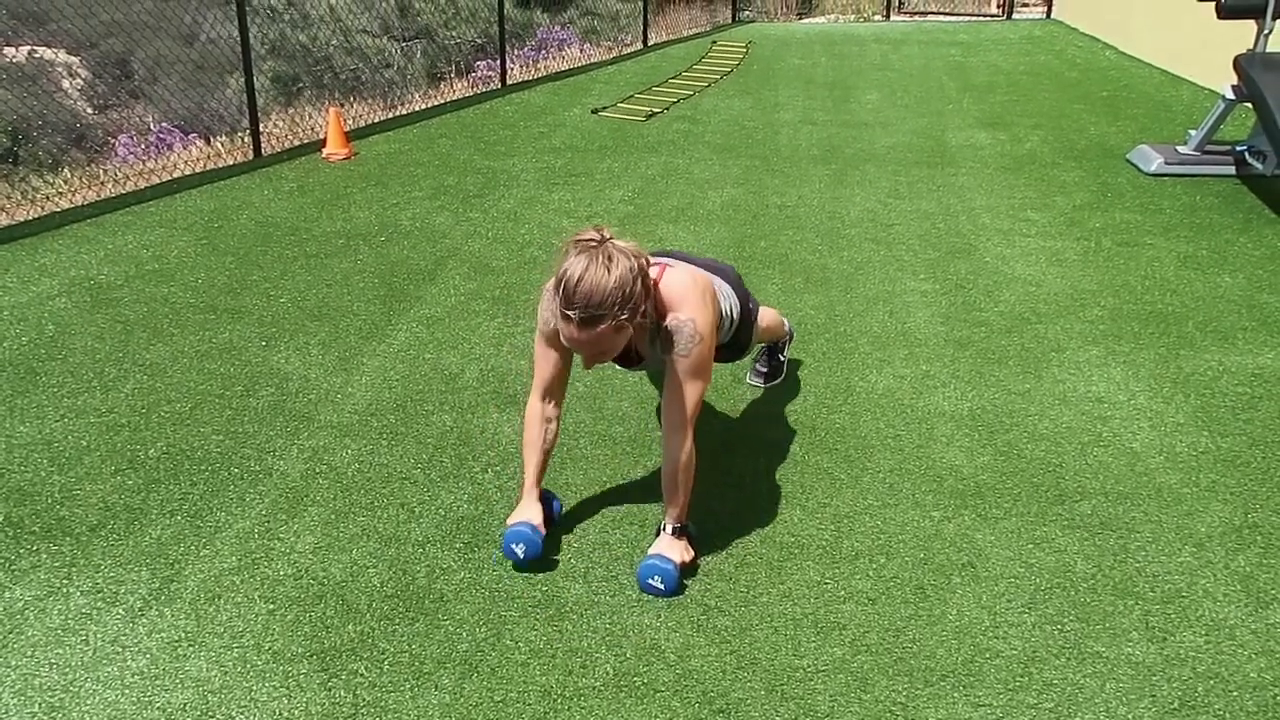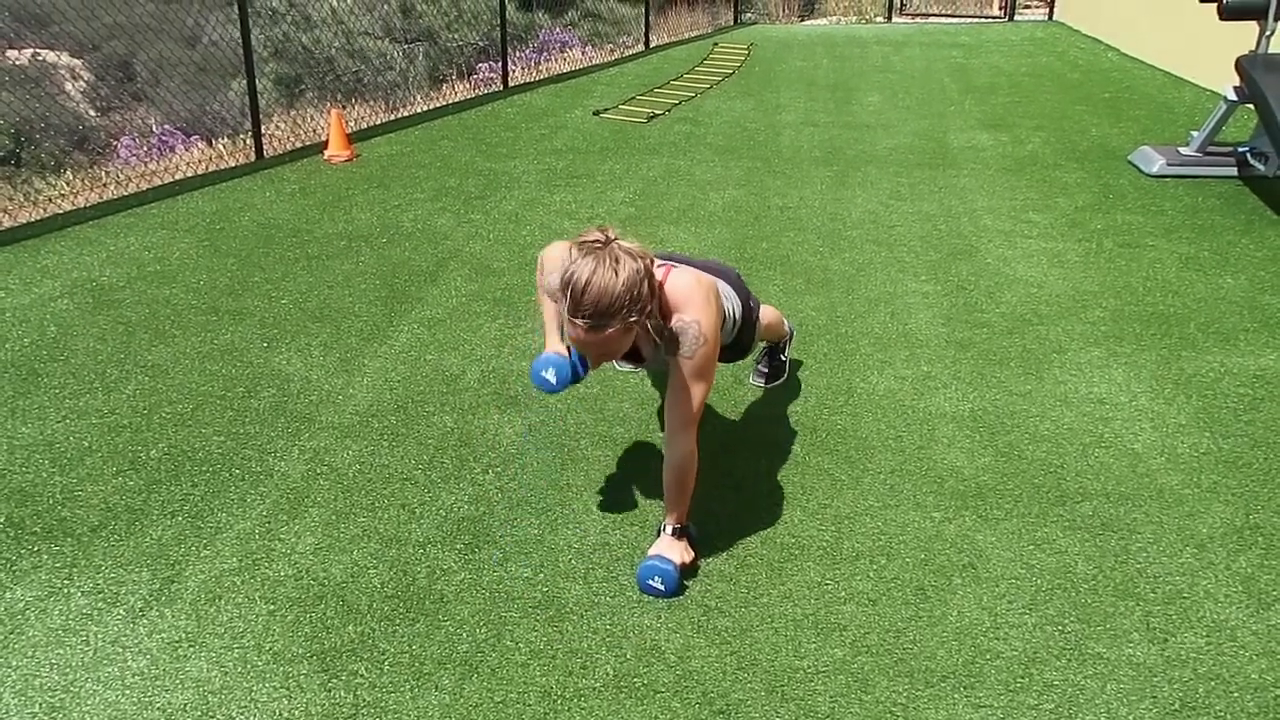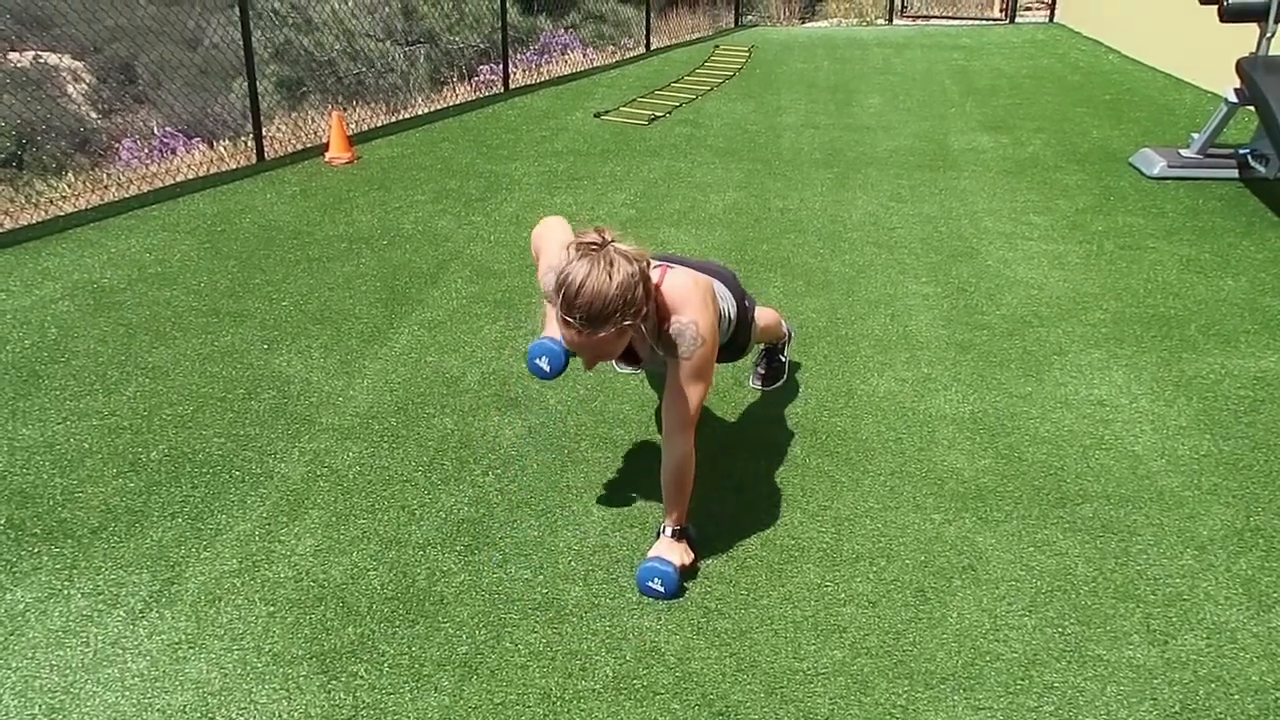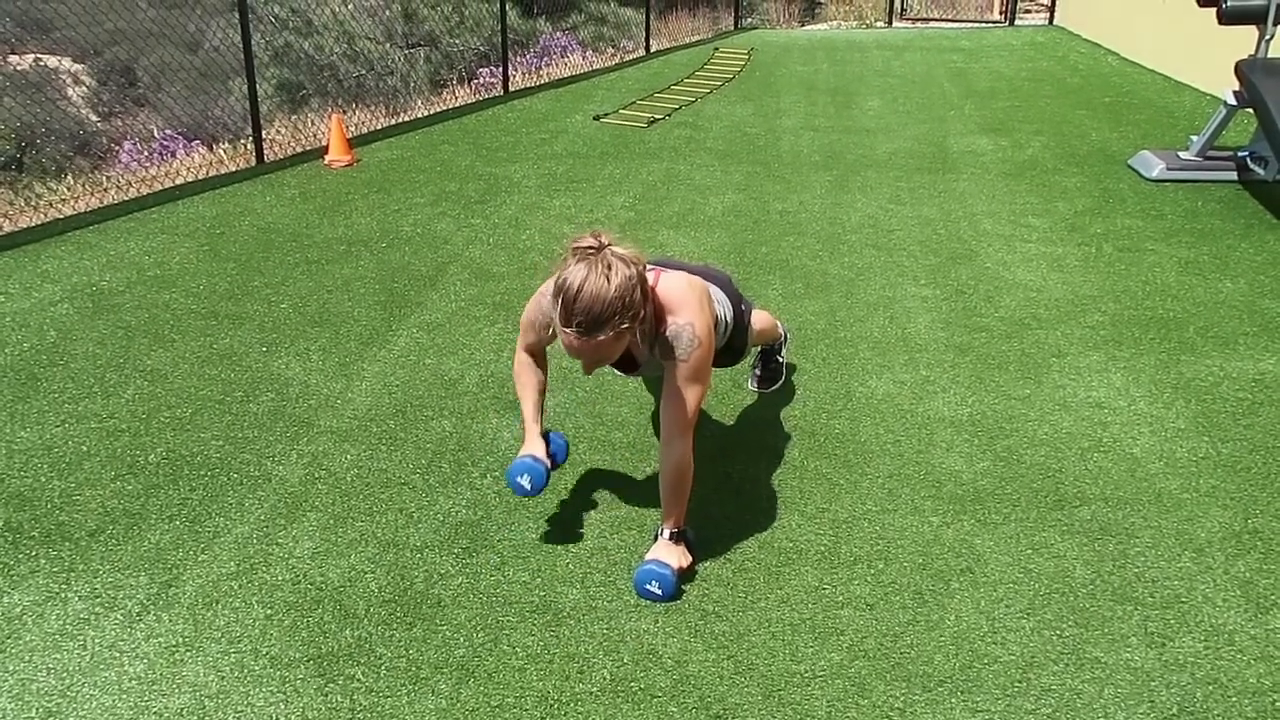
dt=0.3s
person 1, frame 1
left shoulder: (685, 319)
right shoulder: (563, 298)
left elbow: (678, 435)
right elbow: (545, 399)
left wrist: (673, 532)
right wrist: (529, 497)
left hip: (723, 298)
left knee: (753, 328)
left ankle: (779, 332)
person 1, frame 2
left shoulder: (690, 320)
right shoulder: (570, 283)
left elbow: (680, 438)
right elbow: (550, 255)
left wrist: (673, 532)
right wrist: (554, 338)
left hip: (721, 295)
left knee: (756, 326)
left ankle: (780, 332)
person 1, frame 3
left shoulder: (687, 321)
right shoulder: (563, 281)
left elbow: (678, 437)
right elbow: (548, 226)
left wrist: (673, 532)
right wrist: (552, 322)
left hip: (719, 299)
left knee: (755, 327)
left ankle: (778, 334)
person 1, frame 4
left shoulder: (684, 324)
right shoulder: (554, 301)
left elbow: (676, 440)
right elbow: (527, 351)
left wrist: (671, 536)
right wrist: (533, 435)
left hip: (715, 303)
left knee: (748, 329)
left ankle: (773, 337)
